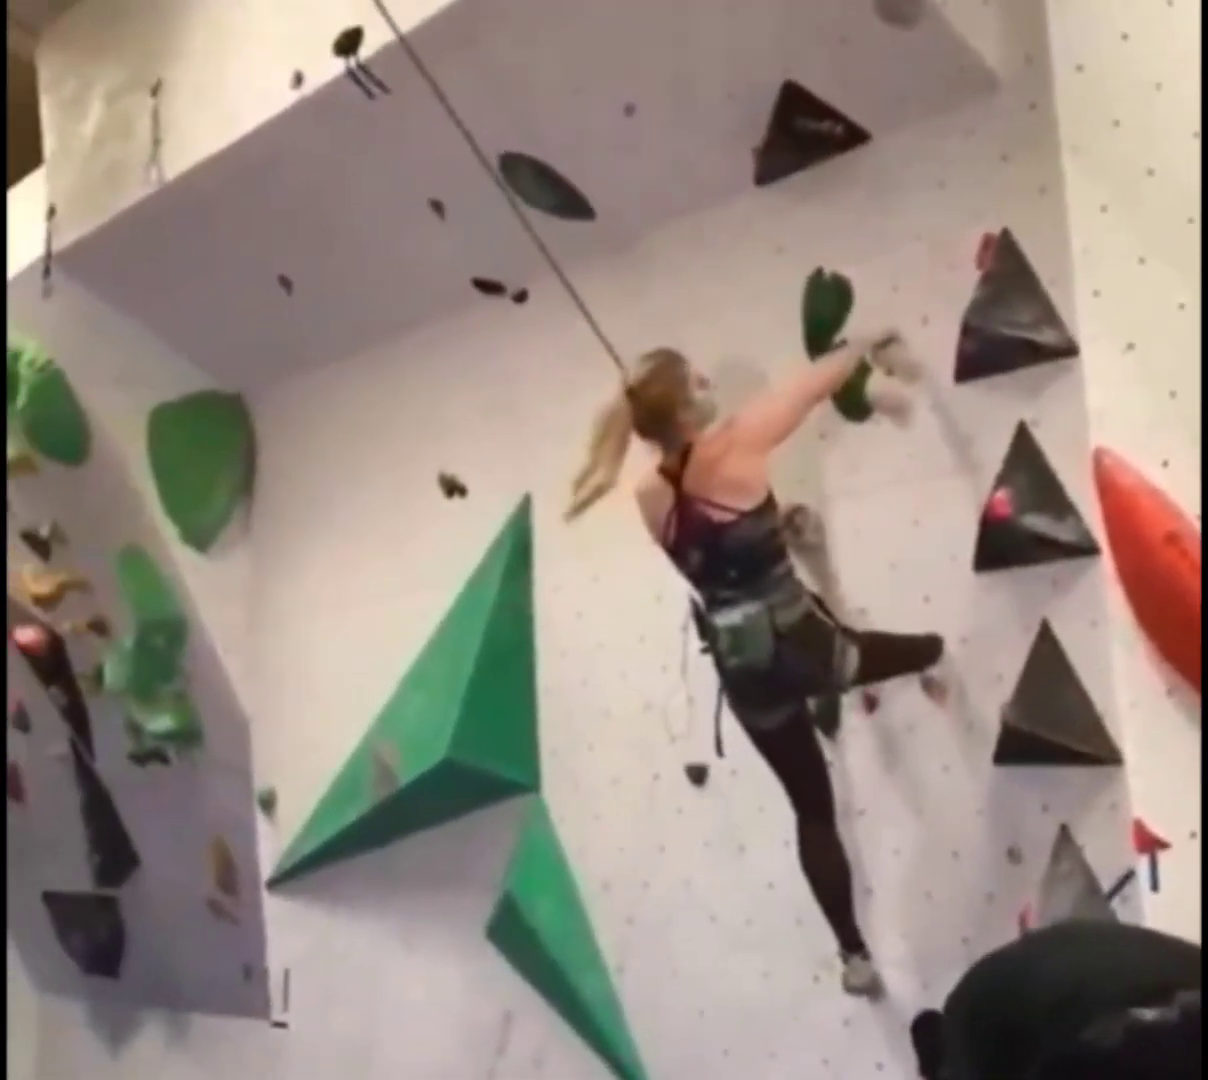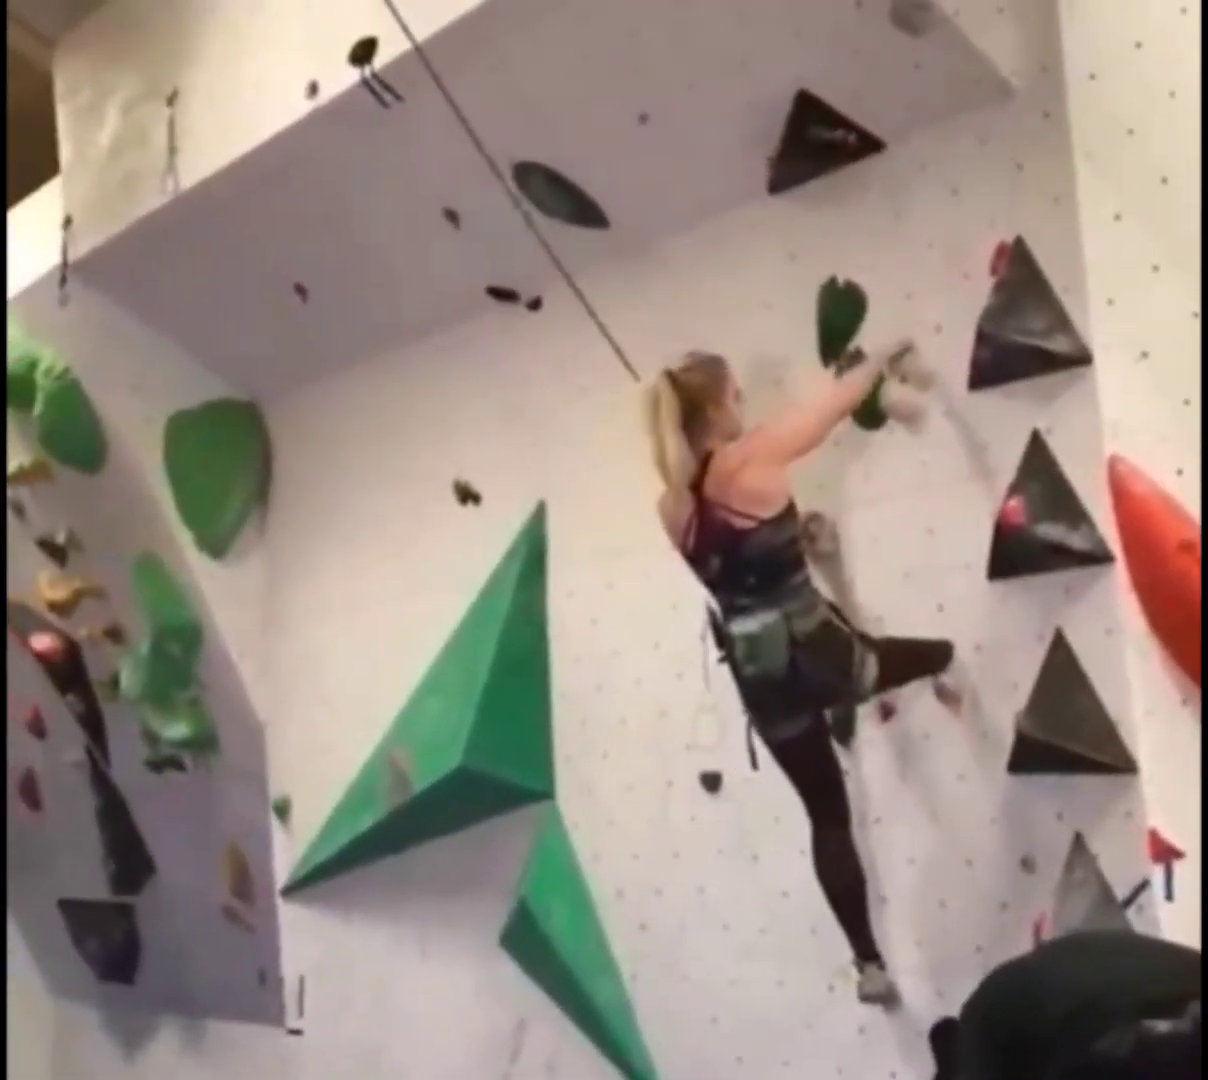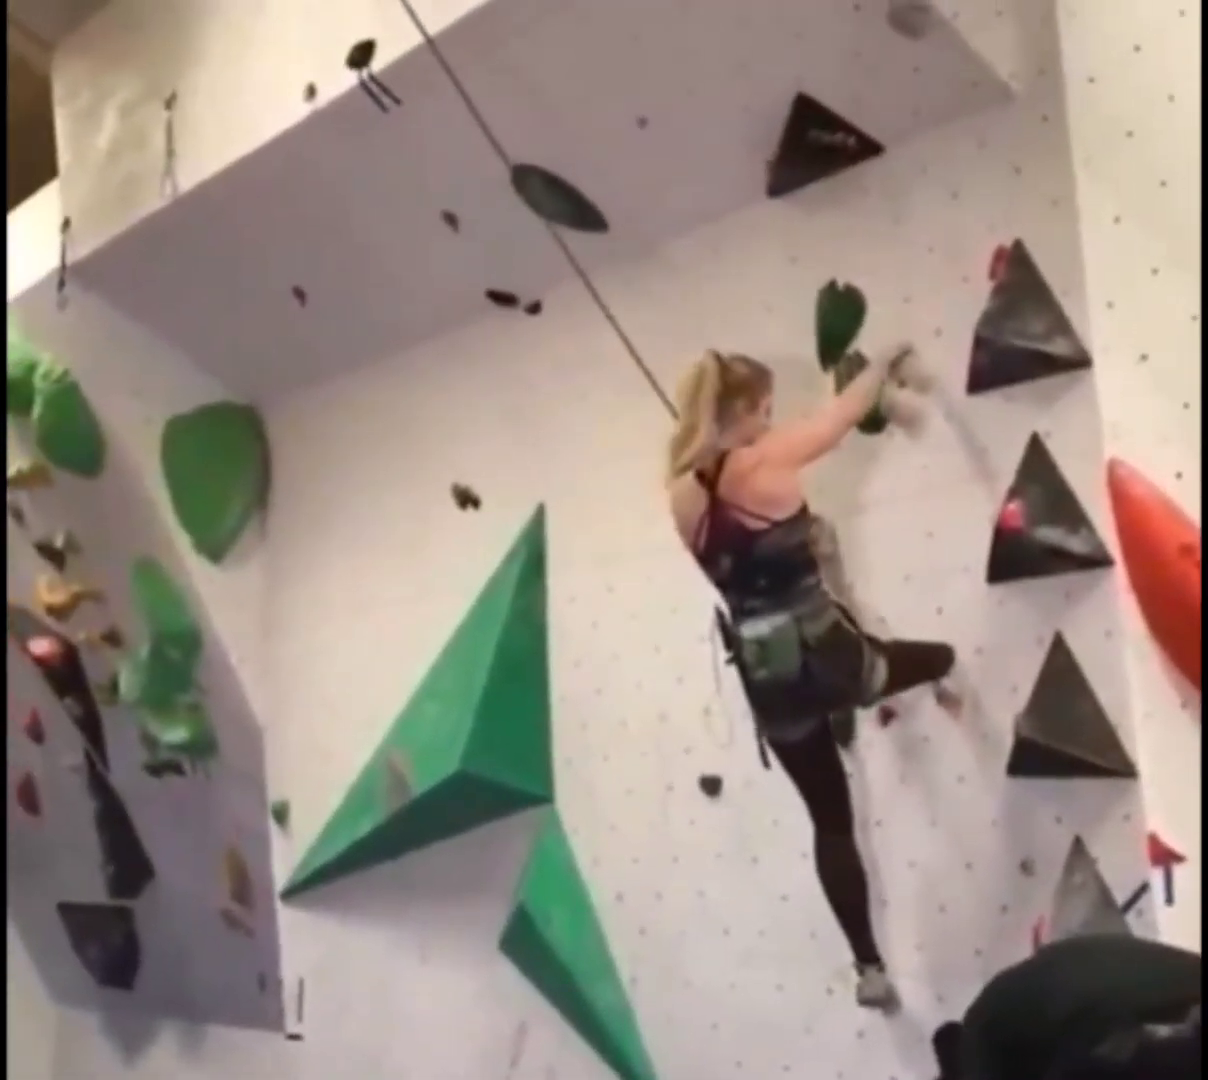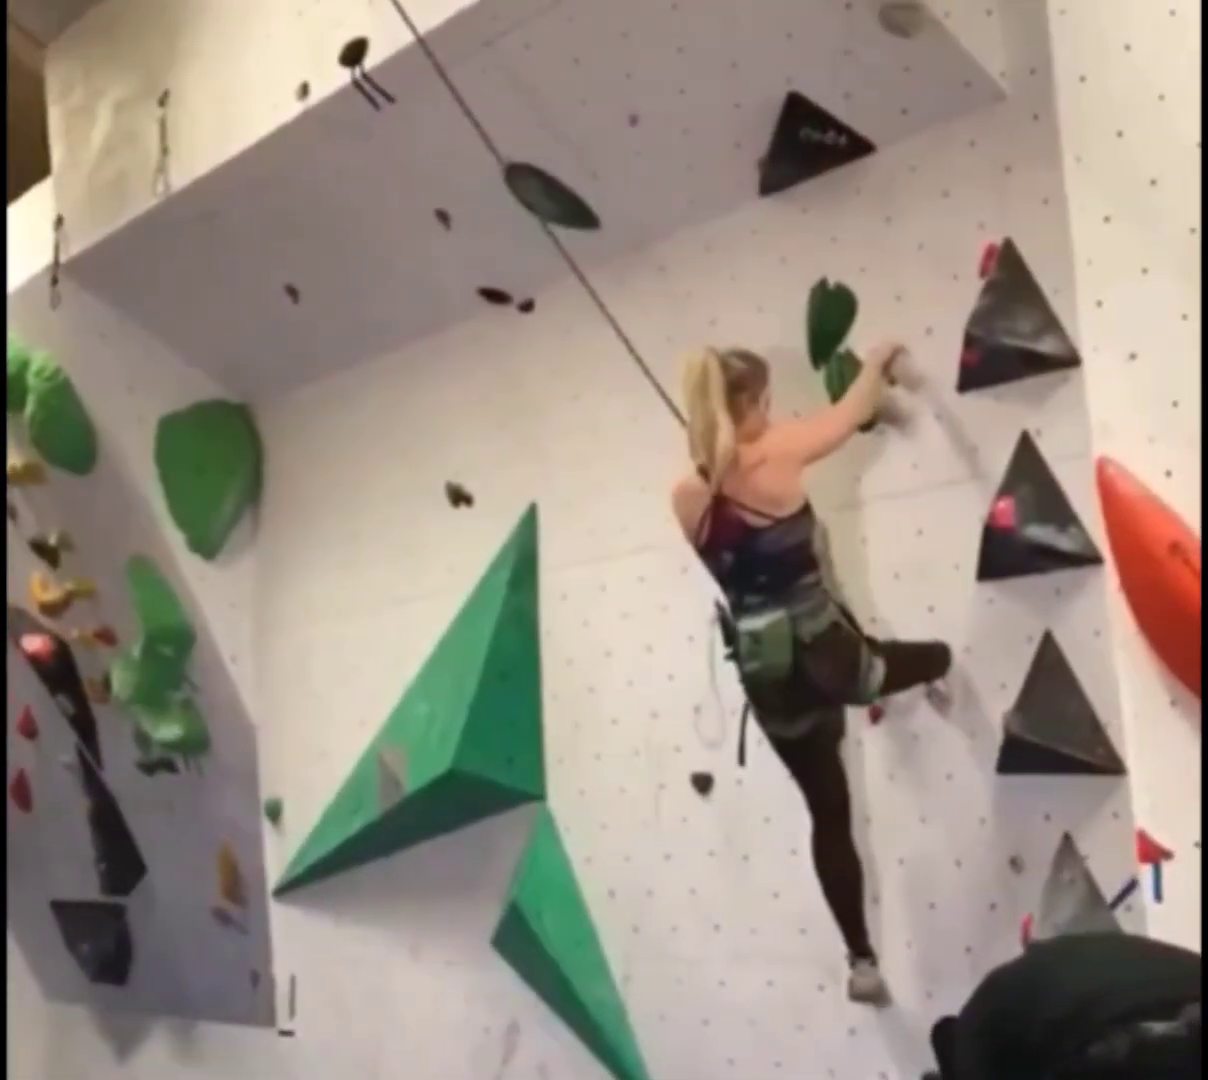
dt=0.4s
person 1, frame 1
left shoulder: (650, 497)
right shoulder: (731, 449)
right elbow: (811, 384)
left wrist: (773, 523)
right wrist: (864, 347)
left hip: (740, 666)
right hip: (797, 641)
left knee: (812, 810)
left ankle: (854, 955)
person 1, frame 2
left shoulder: (673, 503)
right shoulder: (752, 457)
right elbow: (836, 399)
right wrist: (882, 360)
left hip: (757, 674)
right hip: (813, 650)
left knee: (827, 818)
left ankle: (869, 964)
person 1, frame 3
left shoulder: (684, 498)
right shoulder: (767, 459)
right elbow: (848, 408)
right wrist: (883, 363)
left hip: (764, 676)
right hip: (822, 652)
left knee: (830, 820)
left ankle: (869, 967)
person 1, frame 4
left shoulder: (687, 496)
right shoulder: (774, 454)
right elbow: (854, 410)
right wrist: (876, 362)
left hip: (763, 672)
right hip: (821, 652)
left knee: (828, 814)
right knee: (939, 658)
left ankle: (862, 961)
